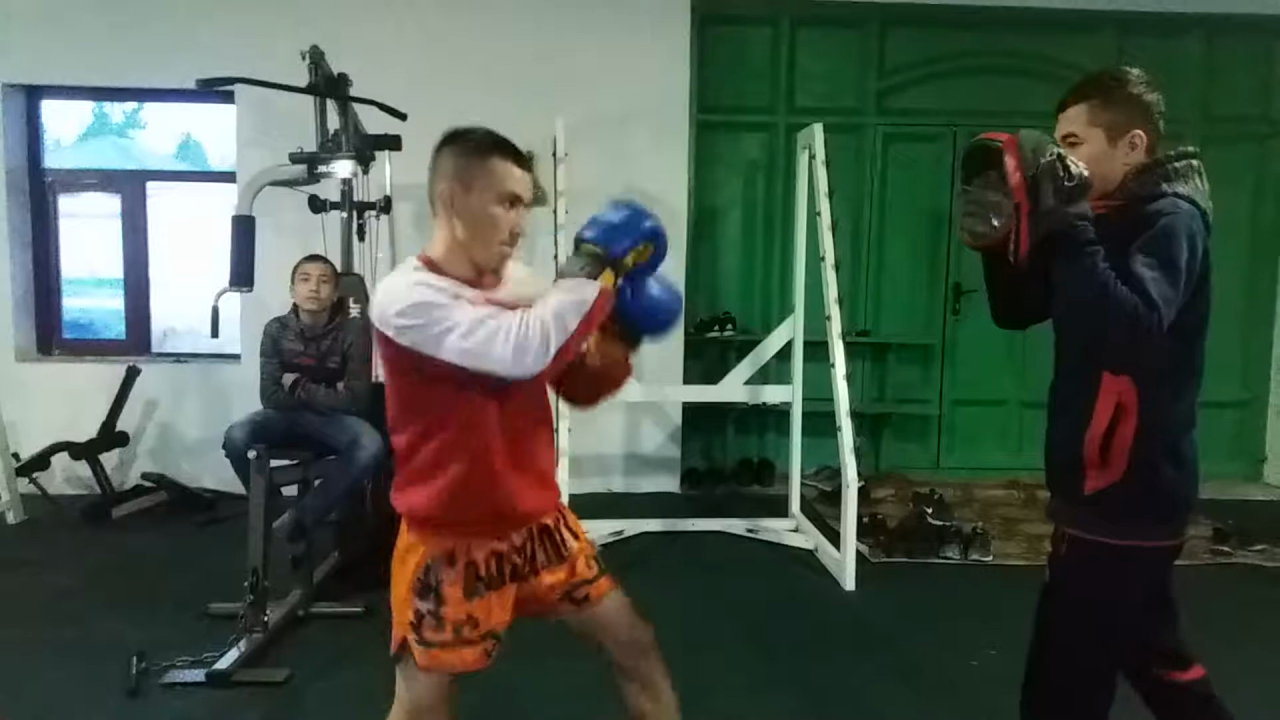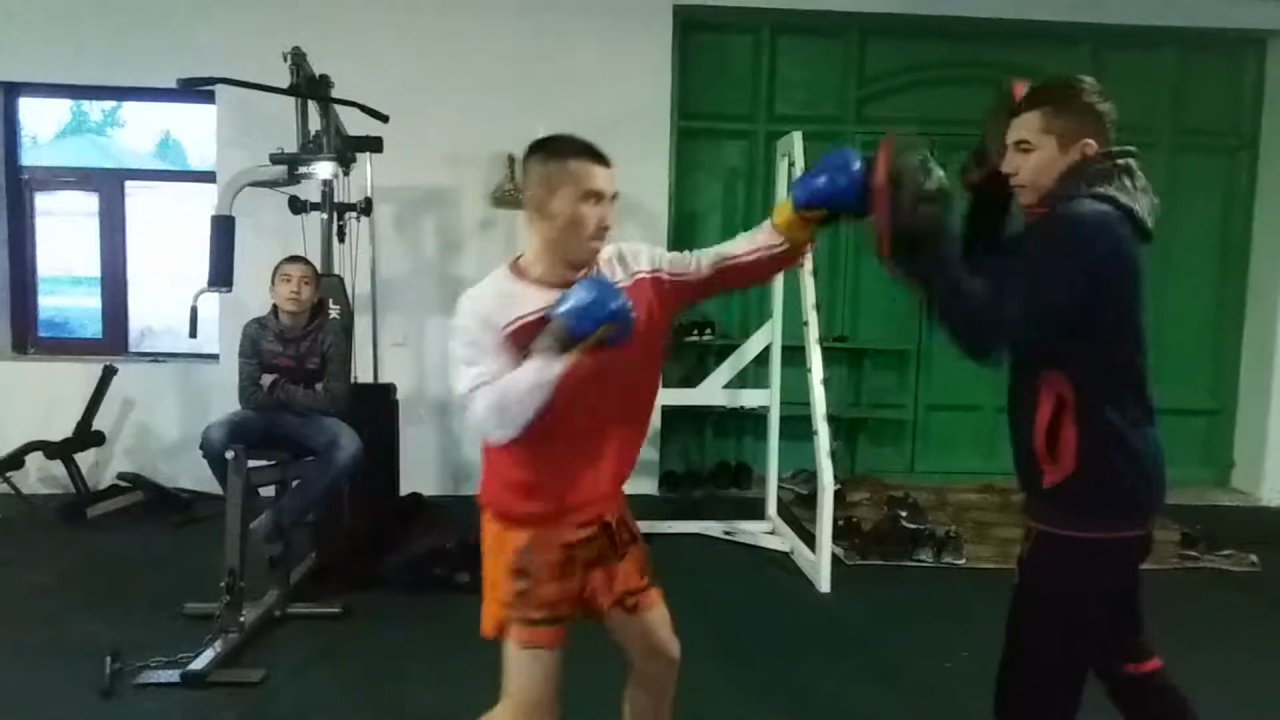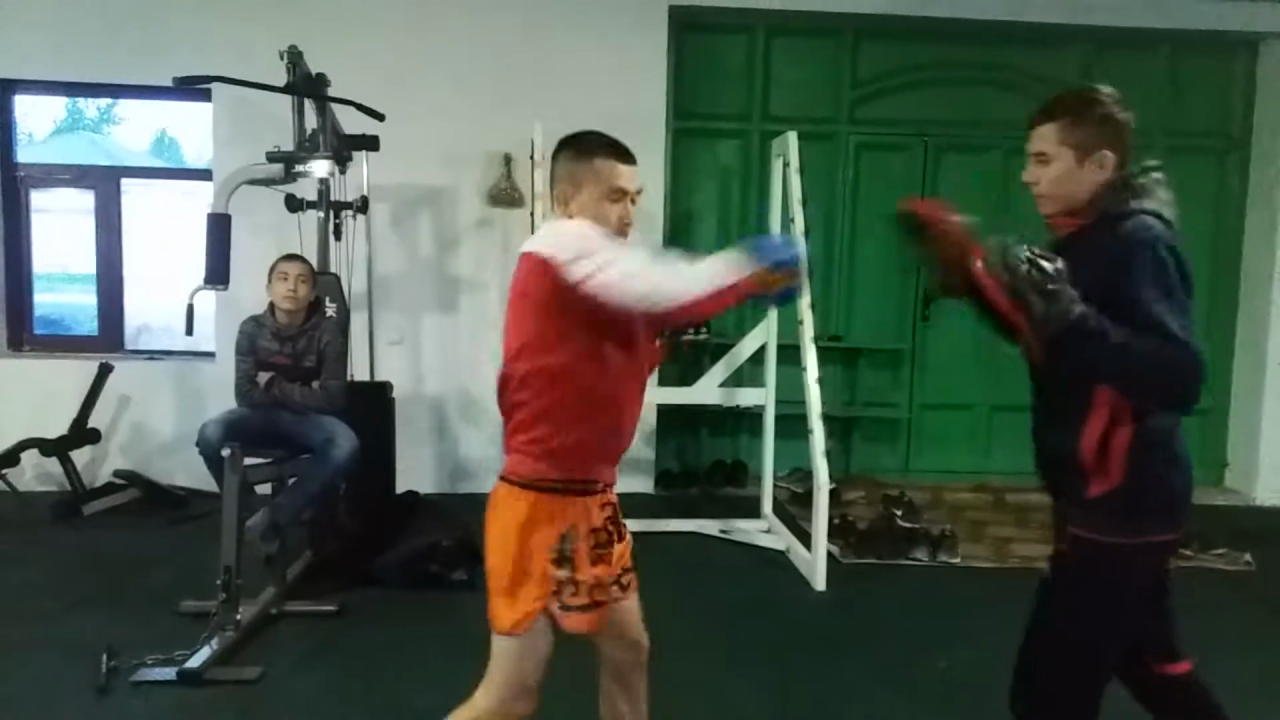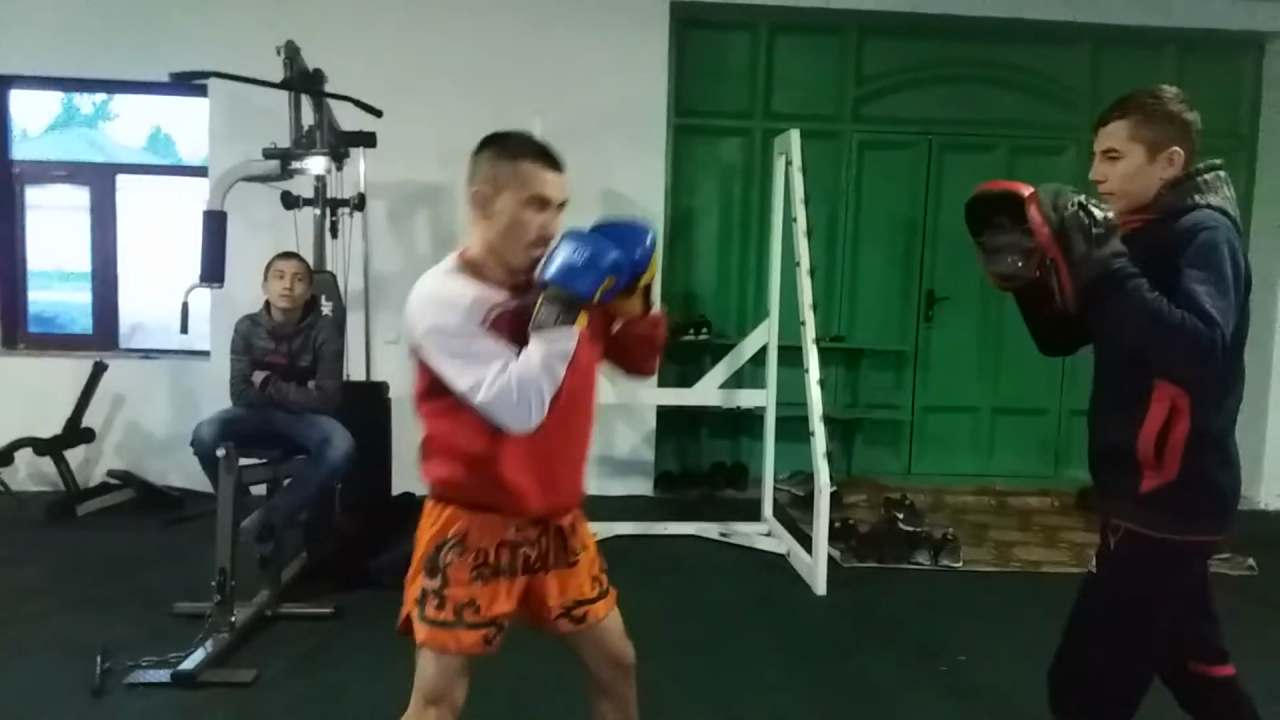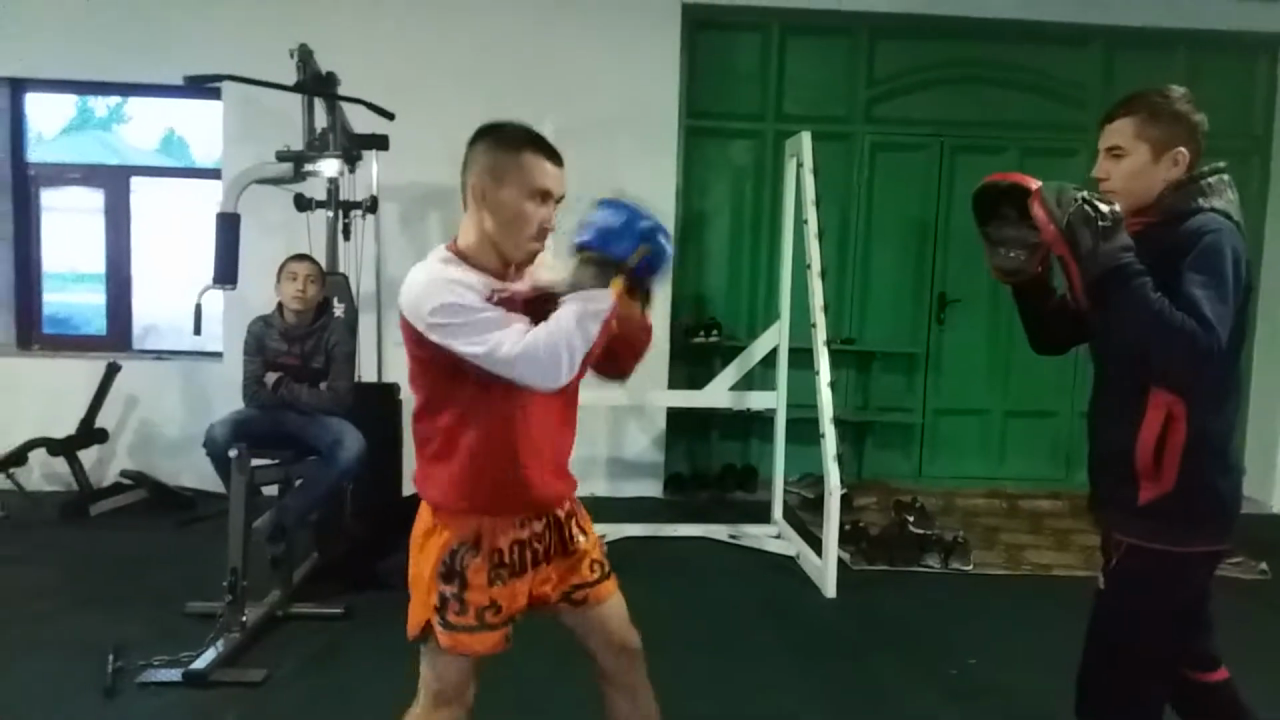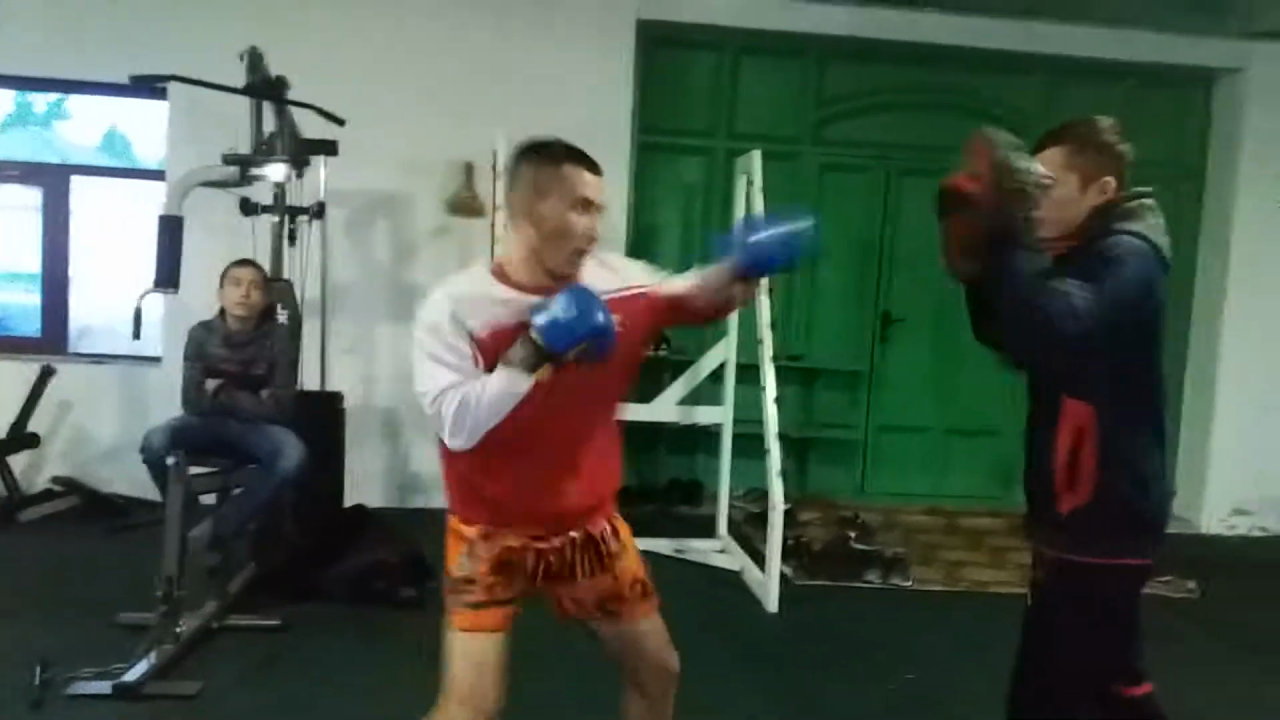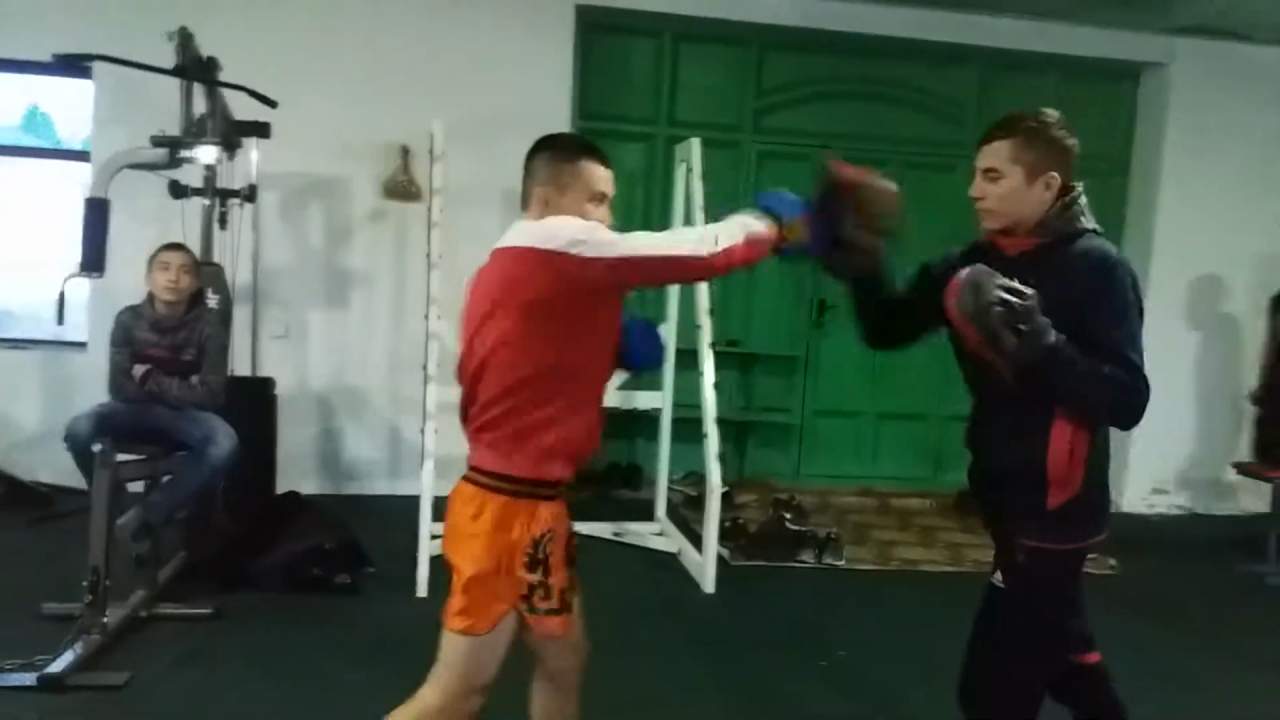
dt=0.3s
person 1, frame 1
left shoulder: (1171, 224)
right shoulder: (1117, 223)
left elbow: (1133, 333)
right elbow: (1017, 310)
left wrist: (1066, 230)
left hip: (1125, 494)
right hip: (1130, 489)
right knee: (1156, 661)
person 1, frame 2
left shoulder: (1087, 226)
right shoulder: (1078, 223)
left elbow: (991, 332)
right elbow: (988, 279)
left wrist: (923, 235)
right wrist: (986, 192)
left hip: (1088, 490)
right hip: (1102, 483)
right knee: (1121, 654)
person 1, frame 3
left shoulder: (1140, 242)
right shoulder: (1083, 242)
left elbow: (1174, 378)
right elbow: (1040, 342)
left wrist: (1064, 320)
right wrist: (970, 273)
left hip: (1121, 502)
right hip: (1121, 498)
right knee: (1152, 662)
person 1, frame 4
left shoulder: (1204, 235)
right shoulder: (1145, 237)
left elbow: (1200, 352)
right elbow: (1061, 337)
left wrist: (1105, 267)
right wrist: (1026, 278)
left hip: (1170, 497)
right hip: (1157, 493)
right knee: (1193, 660)
person 1, frame 5
left shoulder: (1207, 239)
right shoulder: (1144, 239)
left elbow: (1193, 357)
right elbow: (1054, 336)
left wrist: (1110, 265)
right wrist: (1026, 273)
left hip: (1172, 504)
right hip: (1150, 500)
right knee: (1184, 667)
person 1, frame 6
left shoulder: (1124, 259)
right shoulder: (1083, 260)
left elbow: (1046, 335)
right elbow: (1011, 335)
left wrist: (1006, 239)
right wrist: (983, 262)
left hip: (1101, 516)
right hip: (1094, 512)
person 1, frame 7
left shoulder: (1097, 268)
right shoulder: (981, 263)
left elbow: (1124, 401)
right elbow: (888, 329)
left wrist: (1041, 345)
right wrist: (857, 262)
left hip: (1054, 507)
right hip: (1018, 500)
right knee: (1062, 654)
person 2, frame 1
left shoulder: (515, 283)
right shoulder: (405, 299)
left elbow: (578, 385)
right elbow: (520, 351)
left wrist: (616, 342)
right wrist: (595, 271)
left hip: (537, 522)
right hip: (450, 544)
left knee: (634, 644)
person 2, frame 2
left shoulder: (630, 269)
right shoulder: (486, 306)
left elbow: (724, 265)
right elbow: (493, 421)
left wrist: (802, 214)
right wrist: (559, 346)
left hip: (601, 516)
right hip: (530, 532)
left knee: (658, 658)
person 2, frame 3
left shoulder: (583, 262)
right shoulder: (560, 244)
left elbow: (630, 353)
right elbow: (662, 288)
left wrist: (652, 331)
right wrist: (762, 266)
left hip: (589, 498)
right hip: (549, 504)
left knee: (627, 650)
person 2, frame 4
left shoulder: (565, 270)
right shoulder: (440, 298)
left elbow: (640, 359)
right elbow: (518, 405)
left wrist: (633, 302)
right wrist: (562, 312)
left hip: (554, 521)
right hip: (473, 529)
left knee: (615, 662)
person 2, frame 5
left shoulder: (535, 275)
right shoulder: (433, 287)
left elbow: (611, 357)
right elbow: (545, 364)
left wrist: (629, 305)
right wrist: (600, 275)
left hip: (549, 514)
right hip: (470, 529)
left knee: (622, 651)
person 2, frame 6
left shoulder: (609, 278)
right shoulder: (455, 305)
left elbow: (697, 294)
right elbow: (457, 425)
left wrist: (742, 268)
right wrist: (531, 355)
left hip: (588, 525)
right hip: (496, 536)
left knee: (658, 670)
person 2, frame 7
left shoulder: (517, 266)
right shoulder: (557, 242)
right elbow: (687, 251)
left wrist: (608, 349)
right wrist: (772, 225)
left hip: (531, 500)
right hip: (510, 504)
left knee: (564, 656)
person 3, frame 1
left shoulder: (352, 333)
right shoulder: (276, 330)
left elbow: (355, 400)
right elbow: (271, 397)
left wrist: (300, 388)
right wrist: (325, 395)
left hip: (334, 420)
right hip: (288, 417)
left knee: (371, 448)
right knee: (236, 437)
left ankle: (298, 519)
person 3, frame 2
left shoulder: (330, 335)
right shoulder: (256, 330)
left elbow: (334, 401)
right elbow: (249, 398)
left wrist: (279, 388)
right wrist: (305, 396)
left hip: (313, 421)
right hip: (267, 417)
left knee: (349, 449)
right knee: (213, 438)
left ankle: (274, 521)
person 3, frame 3
left shoulder: (327, 332)
right shoulder: (252, 329)
left elbow: (331, 399)
right elbow: (246, 395)
left wrist: (275, 385)
right wrist: (301, 393)
left hip: (309, 419)
right hip: (263, 416)
left knee: (346, 446)
right knee: (210, 435)
left ankle: (271, 519)
person 3, frame 4
left shoulder: (324, 331)
right shoulder: (248, 327)
left elbow: (327, 400)
right elbow: (240, 394)
left wrist: (271, 385)
right wrist: (297, 393)
left hip: (305, 420)
right hip: (259, 416)
left knee: (342, 447)
right knee: (204, 435)
left ankle: (266, 520)
person 3, frame 5
left shoulder: (335, 333)
right shoulder: (260, 329)
left elbow: (338, 401)
right elbow: (253, 395)
left wrist: (283, 387)
right wrist: (309, 394)
left hip: (317, 421)
right hip: (271, 417)
left knee: (353, 448)
right knee: (217, 436)
left ankle: (279, 521)
person 3, frame 6
left shoulder: (277, 340)
right shoulder: (201, 334)
left elbow: (278, 408)
right elbow: (193, 402)
left wrist: (223, 393)
right wrist: (249, 402)
left hip: (257, 428)
right hip: (211, 424)
left knee: (293, 456)
right knee: (154, 443)
left ankle: (217, 530)
person 3, frame 7
left shoulder: (208, 325)
right shoulder: (129, 319)
left elbow: (210, 395)
right elbow: (120, 388)
left wrist: (151, 380)
right wrist: (178, 389)
left hip: (186, 415)
right hip: (139, 410)
left knee: (225, 444)
right knee: (79, 430)
left ankle: (144, 518)
